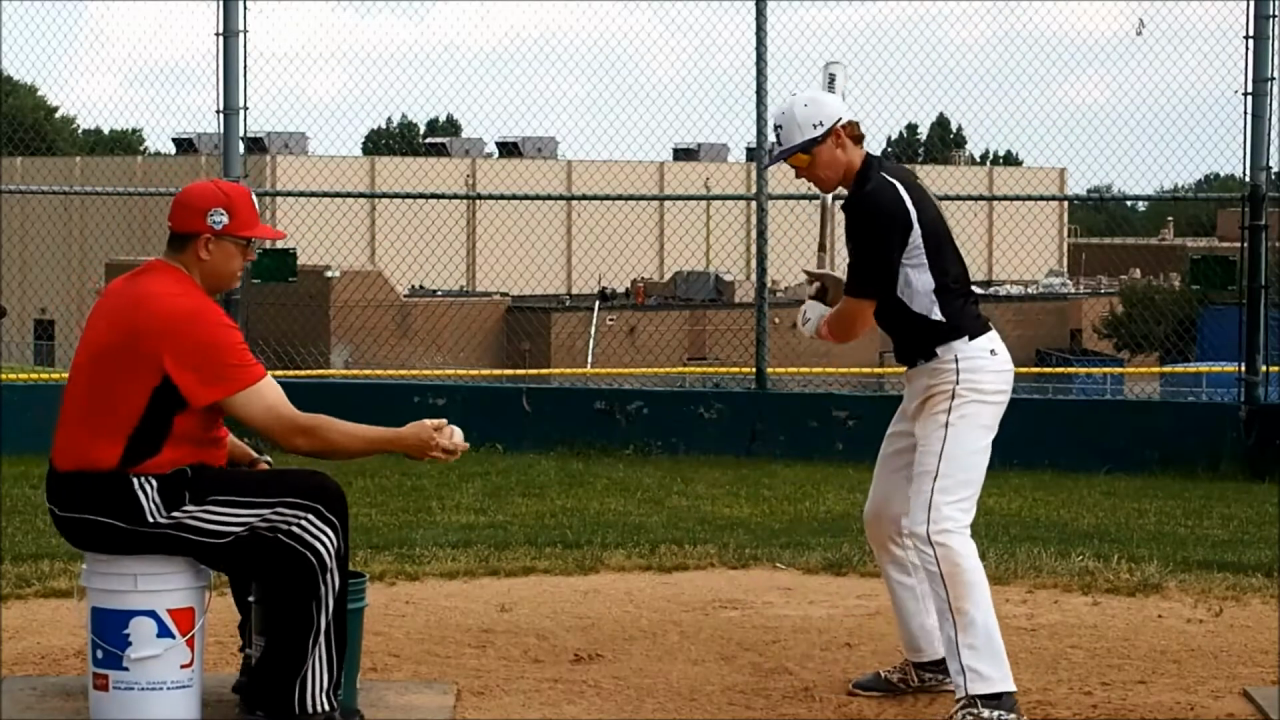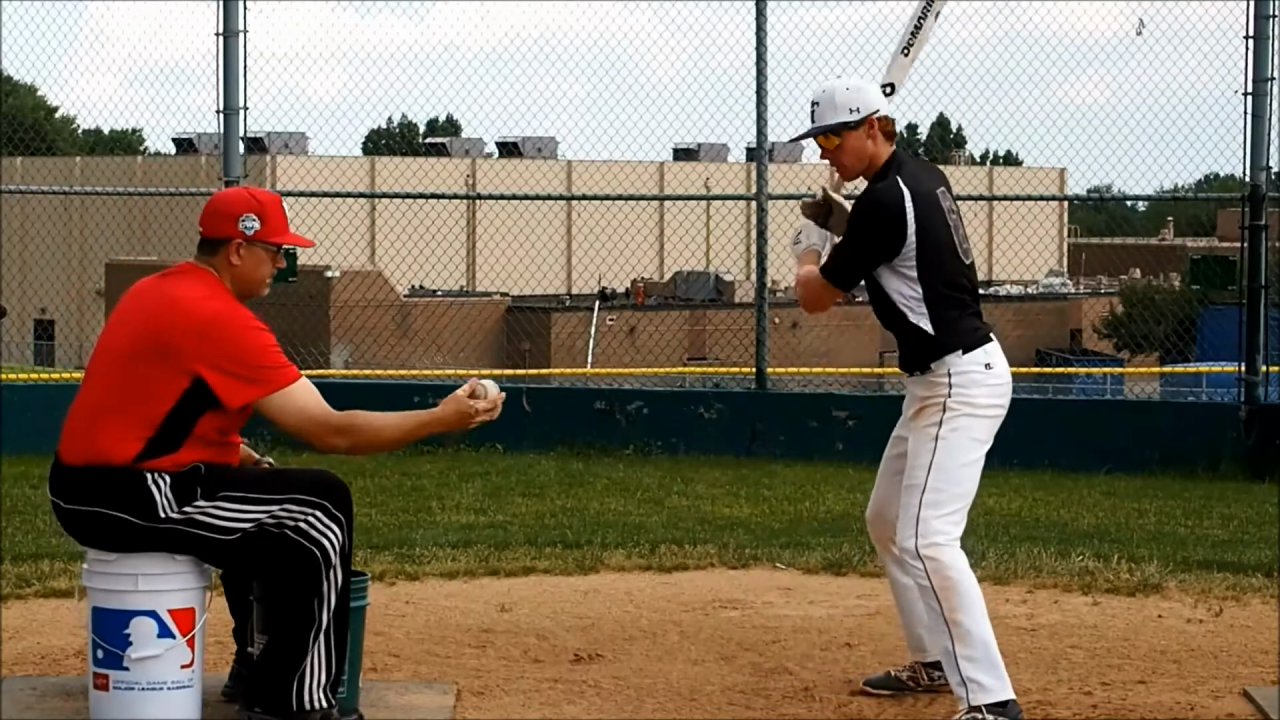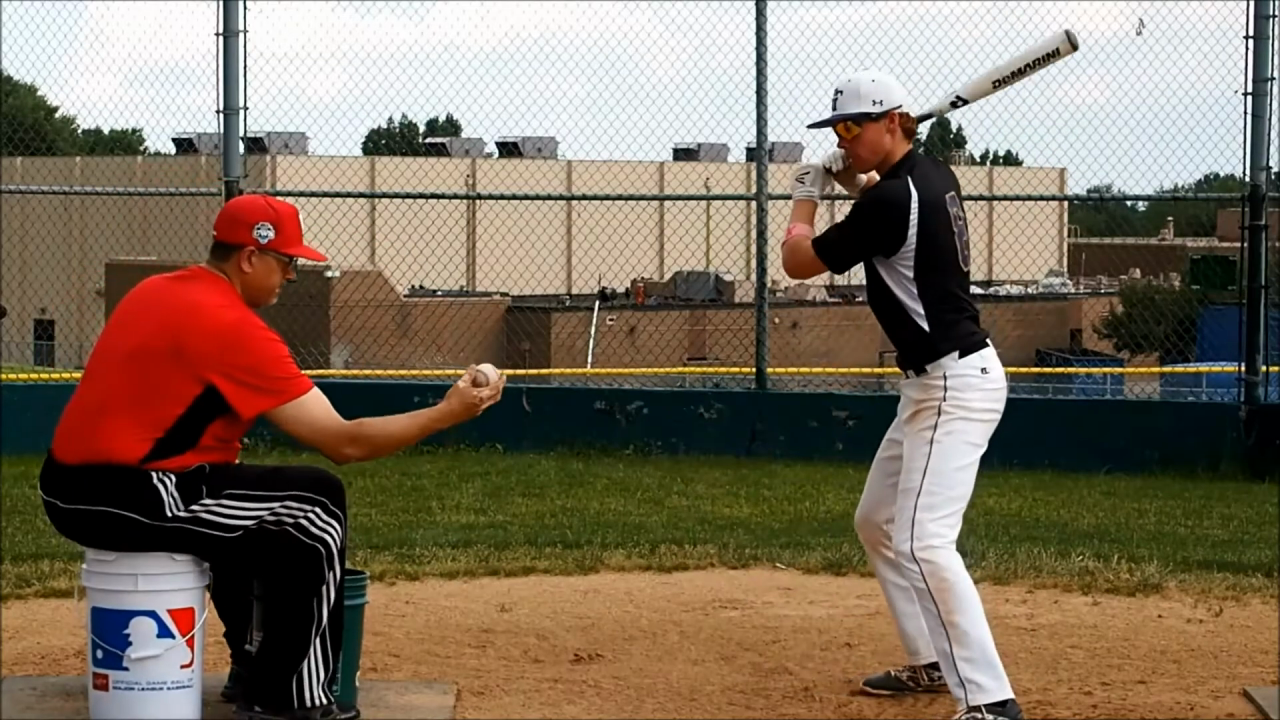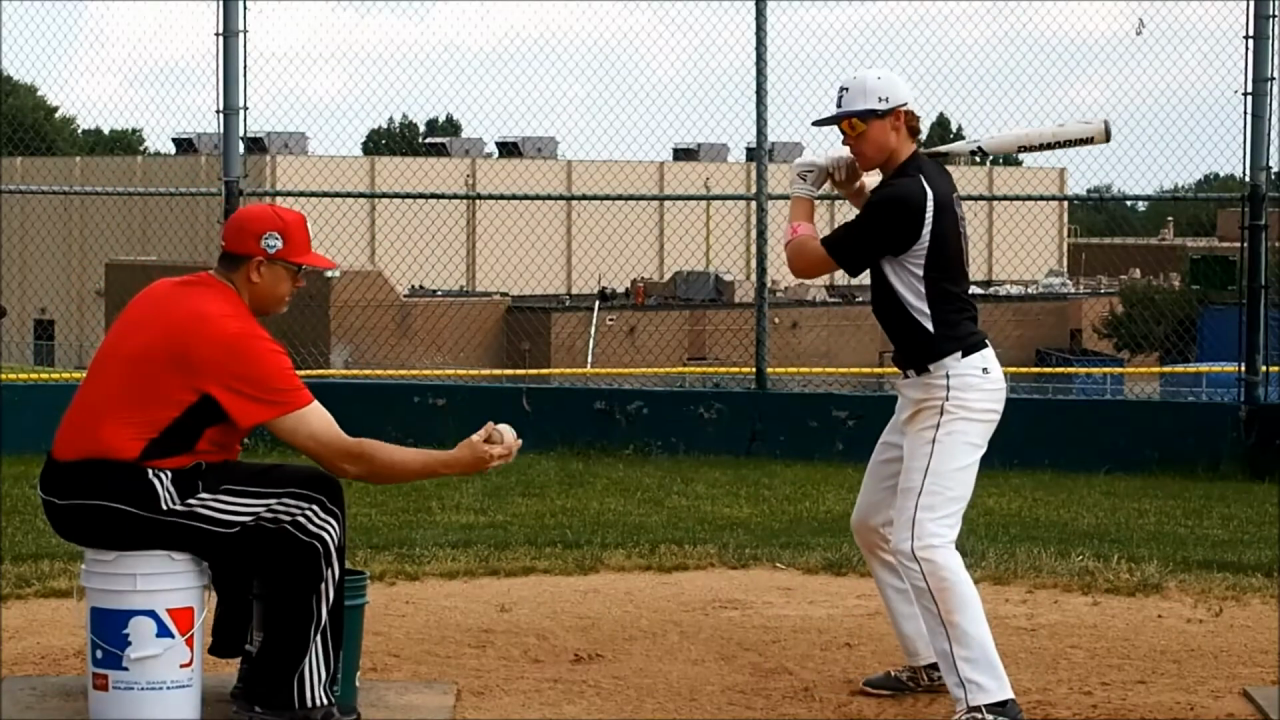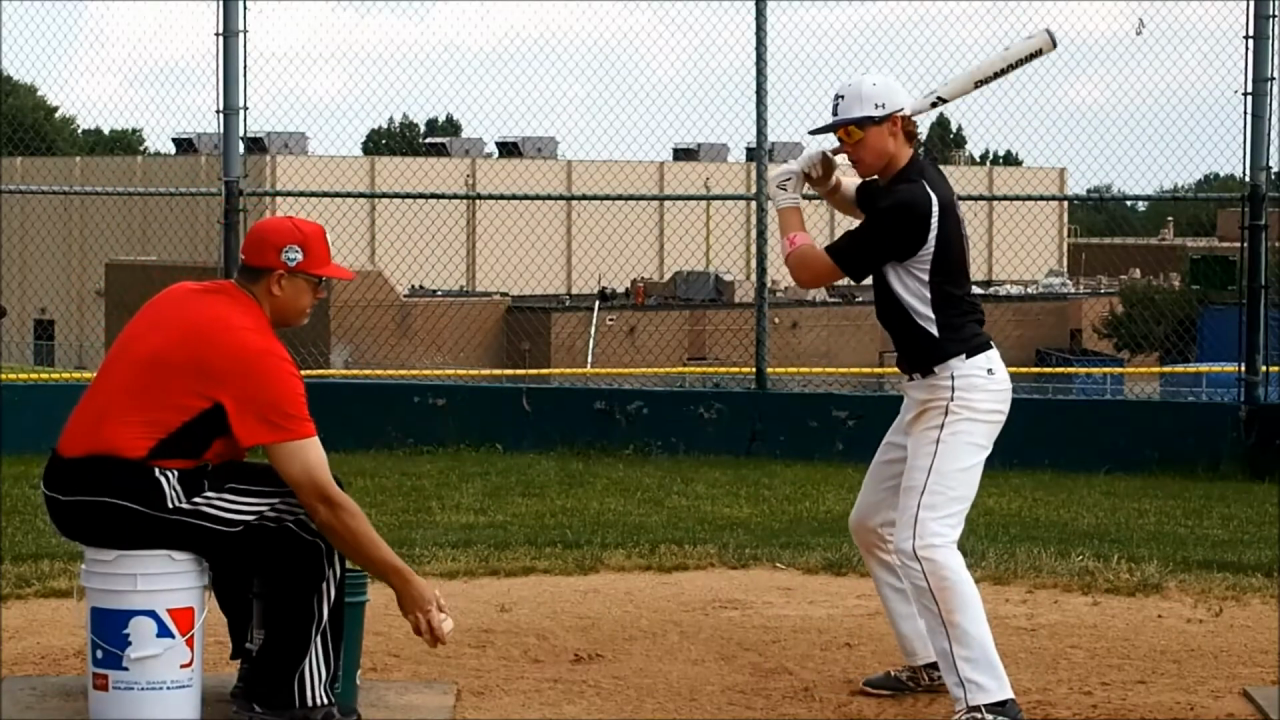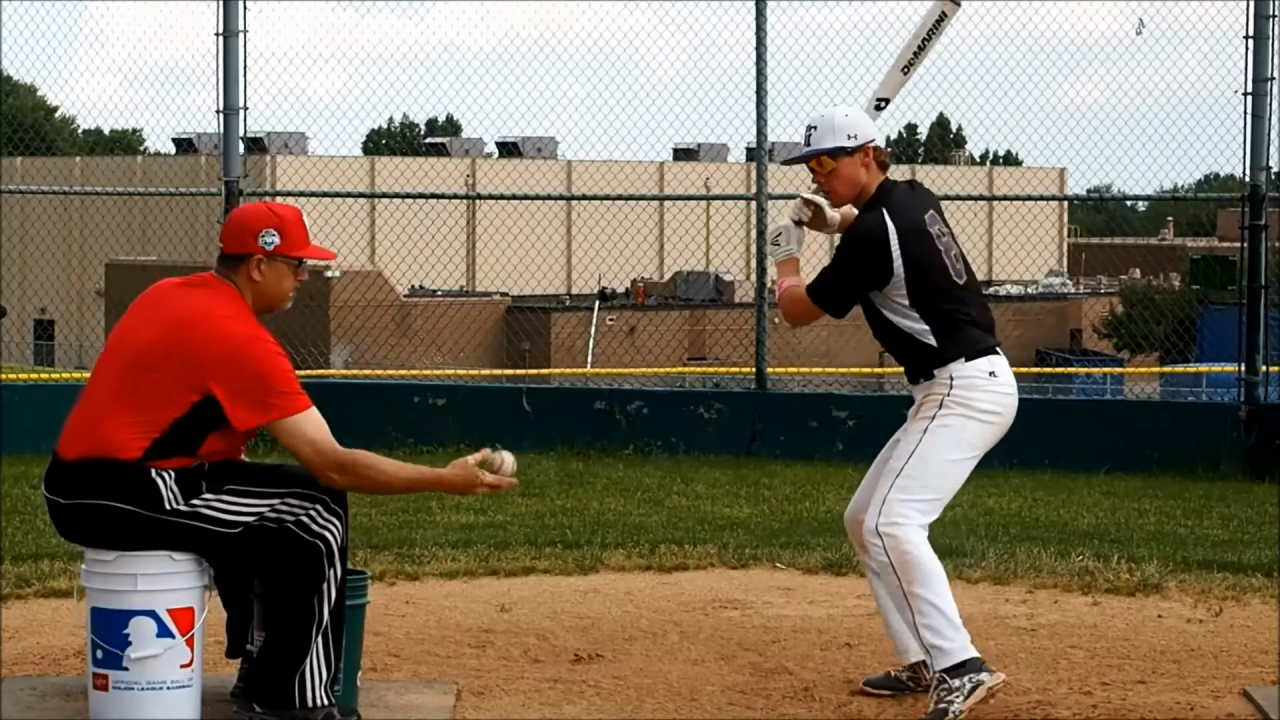
dt=0.3s
person 1, frame 1
left shoulder: (874, 200)
right shoulder: (887, 182)
left elbow: (851, 324)
left wrist: (814, 318)
right wrist: (847, 288)
left hip: (962, 369)
right hip: (936, 372)
left knee: (937, 527)
right knee: (885, 517)
right ankle: (929, 660)
person 1, frame 2
left shoulder: (884, 200)
right shoulder: (921, 175)
left elbow: (815, 298)
left wrist: (808, 248)
right wrist: (844, 224)
left hip: (959, 380)
right hip: (943, 377)
left knee: (927, 538)
right knee: (887, 521)
right ankle: (933, 661)
person 1, frame 3
left shoulder: (894, 199)
right shoulder: (932, 175)
left elbow: (797, 263)
left wrist: (806, 196)
right wrist: (855, 182)
left hip: (954, 384)
right hip: (934, 381)
left knee: (924, 539)
right knee: (878, 521)
right ankle: (930, 661)
person 1, frame 4
left shoulder: (908, 196)
right shoulder: (921, 178)
left elbow: (804, 261)
right elbow: (881, 208)
left wrist: (802, 194)
right wrist: (851, 185)
left hip: (954, 385)
right hip: (928, 384)
left knee: (922, 539)
right knee: (873, 523)
right ankle: (929, 662)
person 1, frame 5
left shoulder: (911, 201)
right shoulder: (911, 181)
left elbow: (811, 271)
right elbow: (863, 200)
left wrist: (787, 203)
right wrist: (824, 181)
left hip: (962, 387)
right hip: (932, 388)
left knee: (924, 540)
right knee: (873, 523)
right ankle: (931, 661)
person 1, frame 6
left shoulder: (874, 234)
right shoulder: (911, 195)
left elbow: (797, 311)
left wrist: (784, 251)
right wrist: (828, 218)
left hip: (966, 389)
right hip: (954, 388)
left knee: (894, 522)
right knee: (865, 519)
left ankle: (960, 670)
right ankle: (929, 661)
person 2, frame 1
left shoulder: (130, 289)
right shoulder: (191, 315)
right elbow: (295, 432)
left wrist: (252, 463)
right wrist: (401, 440)
left hip: (89, 490)
right hip: (121, 502)
left knee: (275, 500)
right knee: (315, 507)
person 2, frame 2
left shoulder: (155, 289)
right shoulder: (223, 319)
right elbow: (332, 432)
left wrist: (252, 462)
right wrist: (439, 418)
left hip: (89, 487)
right hip: (128, 499)
left knee: (277, 505)
right knee: (318, 511)
left ankle: (264, 672)
person 2, frame 3
left shoulder: (155, 290)
right shoulder: (235, 328)
right elbow: (343, 442)
left wrist: (231, 467)
right wrist: (447, 412)
left hip: (73, 488)
right hip: (121, 500)
left knee: (263, 503)
right knee: (315, 511)
left ankle: (256, 672)
person 2, frame 4
left shoulder: (164, 293)
right shoulder: (238, 337)
right elbow: (345, 457)
right wrist: (454, 460)
left hip: (74, 487)
right hip: (119, 497)
left knee: (267, 505)
right knee: (313, 513)
left ankle: (261, 672)
person 2, frame 5
left shoulder: (181, 297)
right shoulder: (258, 353)
right elbow: (325, 498)
right wrist: (403, 581)
left hip: (73, 486)
right hip: (118, 497)
left knee: (278, 494)
right knee: (307, 517)
left ankle: (264, 672)
person 2, frame 6
left shoulder: (167, 293)
right shoulder: (240, 337)
right elbow: (332, 464)
left wrist: (234, 457)
right wrist: (444, 479)
left hip: (79, 487)
right hip: (121, 498)
left knee: (275, 506)
right knee: (313, 518)
left ankle: (265, 673)
